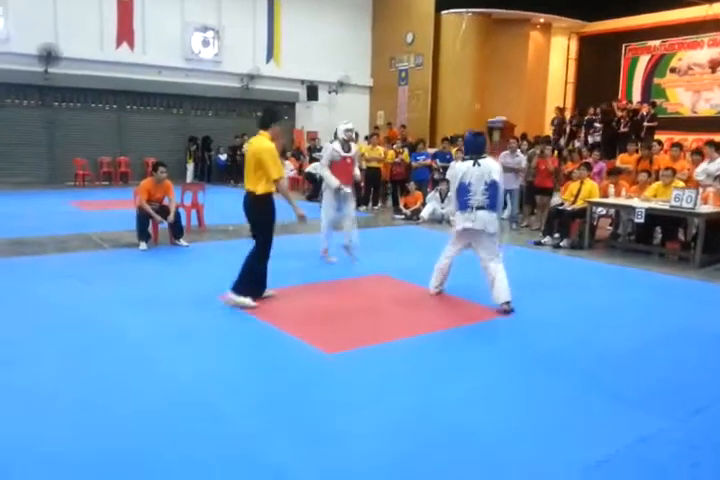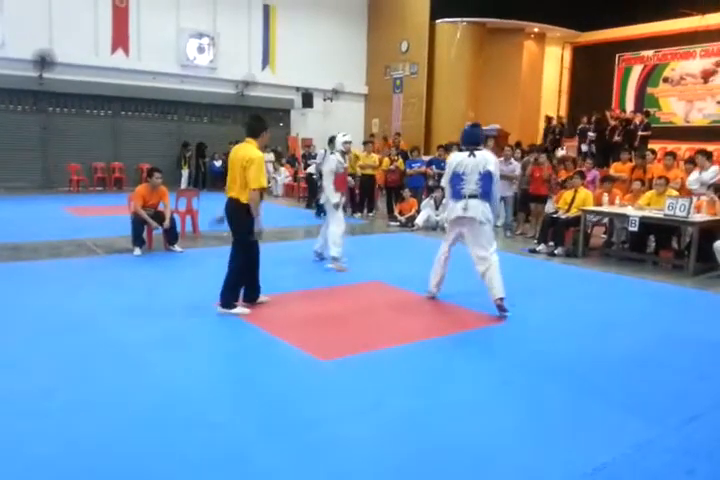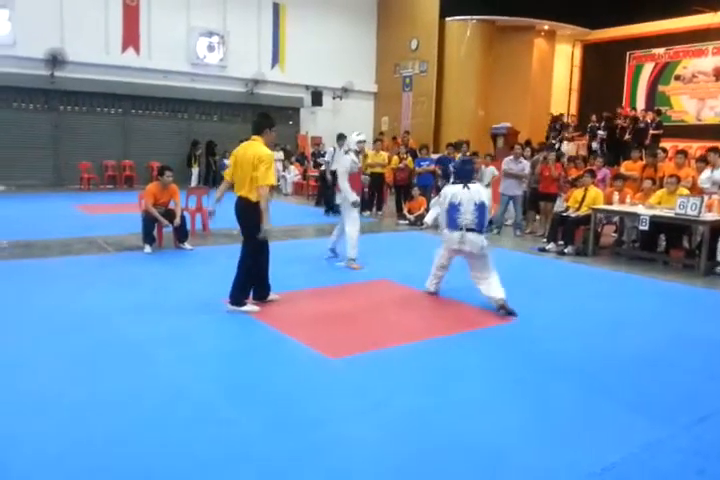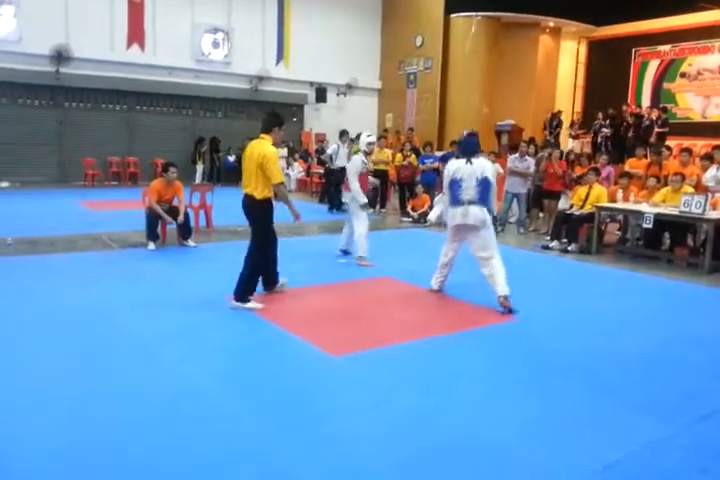
dt=0.4s
person 1, frame 1
left shoulder: (253, 142)
right shoulder: (268, 147)
right elbow: (278, 182)
right wrist: (296, 208)
left hip: (251, 198)
right hip: (261, 201)
left knee: (263, 244)
right knee: (262, 246)
left ankle: (256, 289)
right ankle: (238, 291)
person 1, frame 2
left shoulder: (236, 150)
right shoulder: (256, 155)
right elbow: (254, 191)
left wrist: (226, 211)
right wrist: (257, 221)
left hip: (232, 204)
right hip: (244, 208)
left knee: (251, 252)
right knee: (241, 255)
left ankle: (252, 295)
right ankle: (227, 303)
person 1, frame 3
left shoulder: (240, 149)
right shoulder: (264, 153)
left elbow: (227, 180)
right elbow: (264, 189)
left wrist: (214, 204)
right wrist: (265, 220)
left hip: (241, 203)
right hip: (253, 207)
left knee: (259, 250)
right knee: (252, 253)
left ankle: (261, 293)
right ankle: (237, 300)
person 1, frame 4
left shoulder: (252, 146)
right shoulder: (269, 151)
right elbow: (278, 185)
left wrist: (272, 196)
right wrist: (292, 208)
left hip: (250, 200)
right hip: (260, 204)
left knee: (269, 242)
right knee: (257, 250)
left ankle: (271, 282)
right ankle: (241, 297)
person 2, frame 1
left shoulder: (457, 167)
right shoulder: (494, 166)
left elbow: (454, 196)
right elbow: (499, 196)
right wrist: (495, 216)
left hip: (464, 219)
right hip: (486, 219)
left knee: (449, 255)
right knee: (494, 261)
left ankle: (435, 287)
right ankle: (504, 300)
person 2, frame 2
left shoulder: (453, 158)
right shoulder: (489, 158)
left elbow: (447, 187)
right elbow: (494, 189)
right wrist: (492, 212)
left hip: (456, 209)
right hip: (479, 209)
left knee: (445, 250)
right knee: (486, 255)
left ankle: (433, 290)
right ankle: (498, 298)
person 2, frame 3
left shoulder: (447, 190)
right shoulder: (483, 191)
left elbow: (442, 217)
right elbow: (485, 218)
left hip: (453, 237)
right hip: (475, 239)
left knee: (441, 262)
right knee: (486, 275)
left ankle: (432, 287)
right ankle: (500, 299)
person 2, frame 4
left shoulder: (451, 165)
right shoulder: (486, 165)
left elbow: (446, 194)
right elbow: (492, 193)
left wrist: (448, 215)
right wrist: (488, 212)
left hip: (456, 215)
right hip: (478, 215)
left knee: (448, 252)
right knee: (490, 257)
left ankle: (437, 284)
right ankle: (503, 296)
person 3, frame 1
left shoulder: (354, 149)
right shoulder: (332, 148)
right elbow: (323, 167)
left wrist: (356, 173)
right wrist: (334, 183)
left hip: (348, 187)
right hip: (333, 187)
left knee: (350, 217)
right knee: (328, 216)
left ankle: (349, 244)
right ankle: (325, 247)
person 3, frame 2
left shoulder: (344, 158)
right shoulder: (333, 158)
right elbow: (327, 181)
left wrist: (348, 180)
right wrist: (334, 199)
left hip: (338, 196)
right hip: (332, 196)
left knee: (330, 223)
right knee: (338, 225)
left ankle: (319, 251)
right ankle: (335, 258)
person 3, frame 3
left shoulder: (357, 158)
right shoulder: (347, 158)
right elbow: (342, 181)
left wrist: (362, 179)
right wrist: (352, 198)
left hip: (353, 195)
right hip: (347, 196)
left knee: (344, 223)
right knee: (353, 225)
left ankle: (333, 247)
right ankle: (351, 258)
person 3, frame 4
left shoulder: (364, 159)
right shoulder: (357, 160)
right elbow: (353, 182)
right wrist: (363, 199)
left hip: (356, 196)
right hip: (354, 196)
left knee: (352, 222)
right knee: (361, 224)
left ankle: (344, 248)
right ankle: (360, 256)
